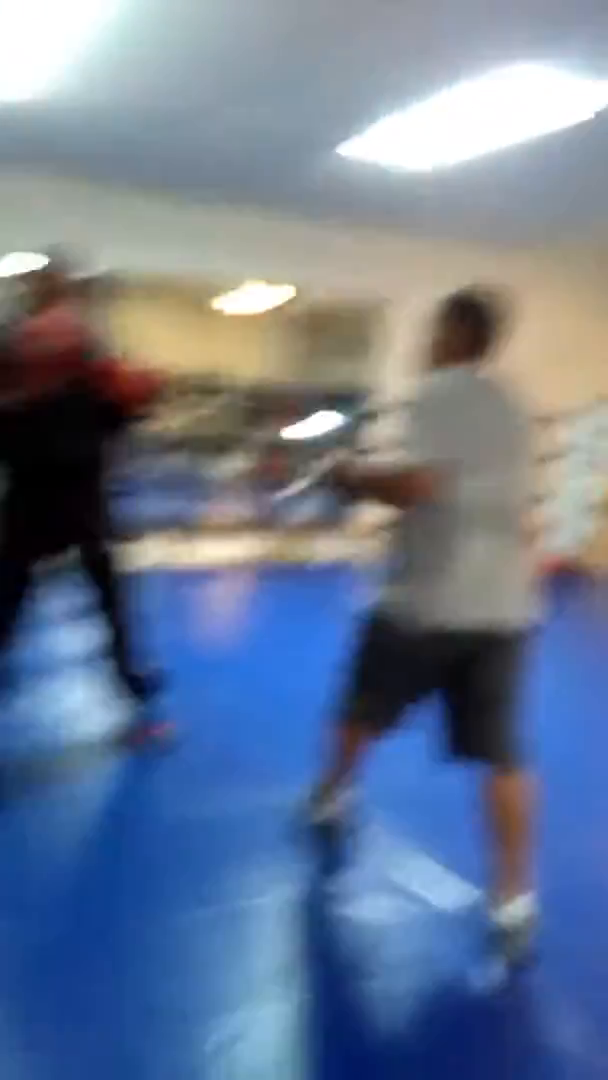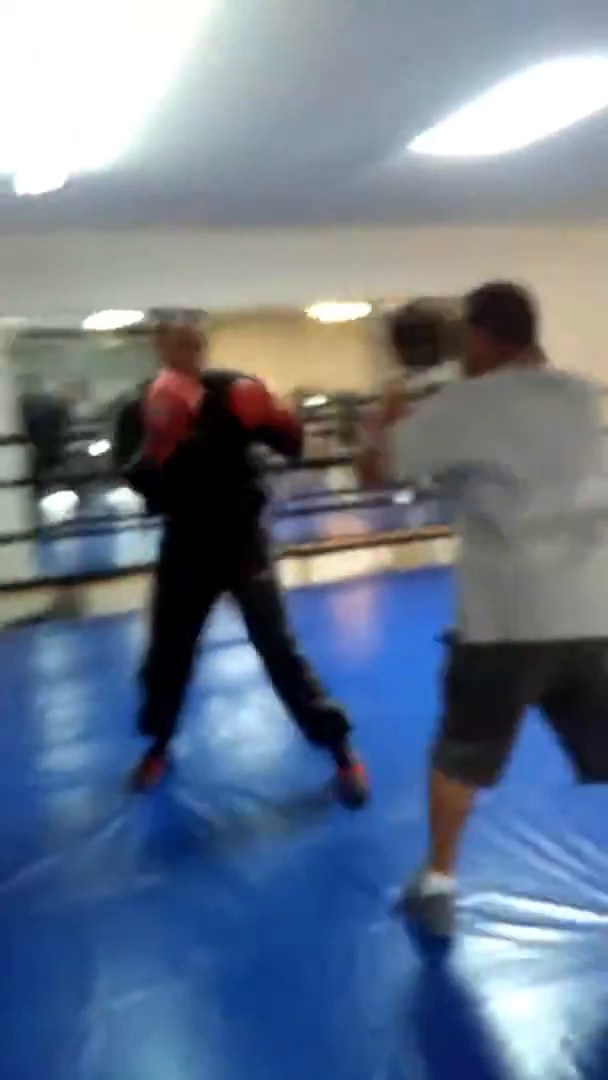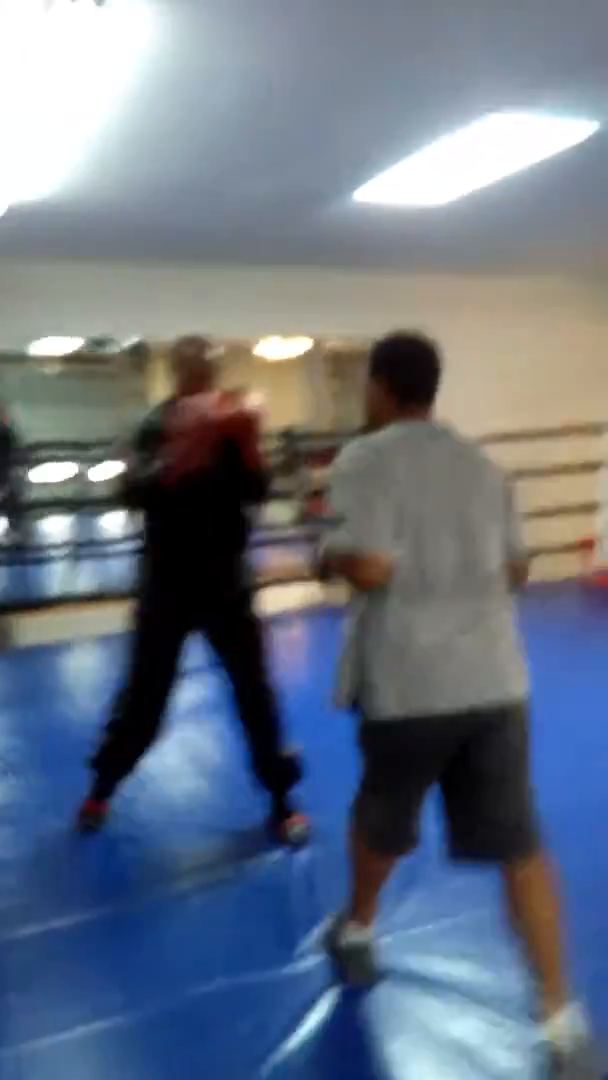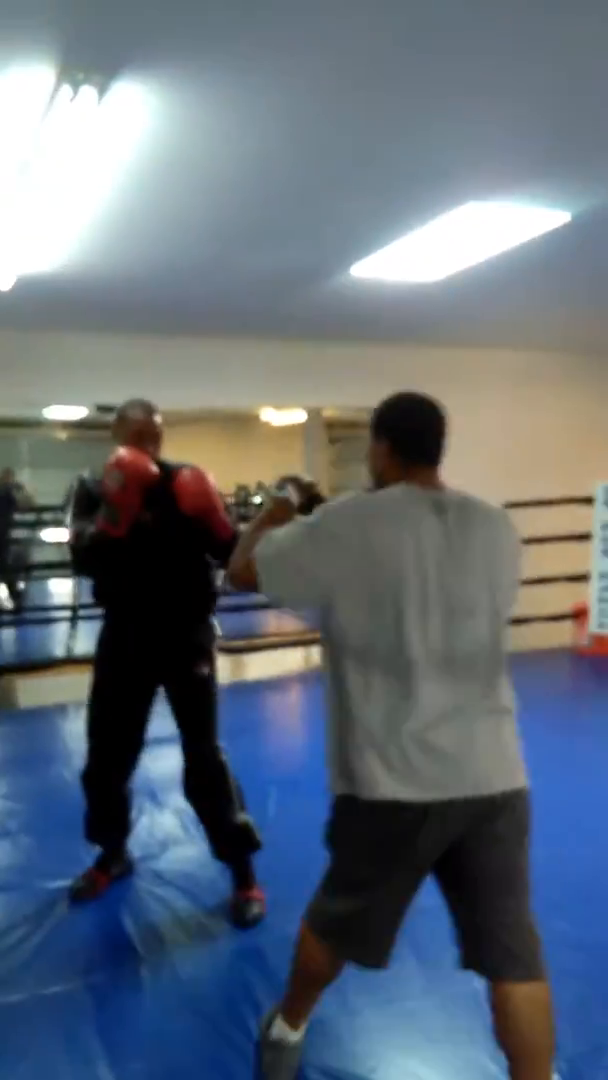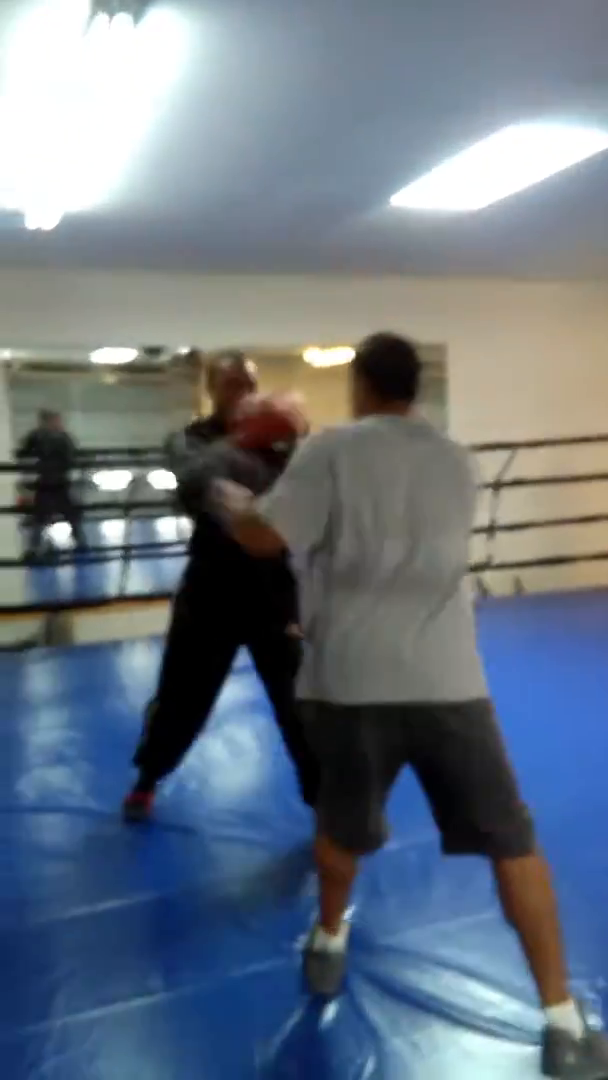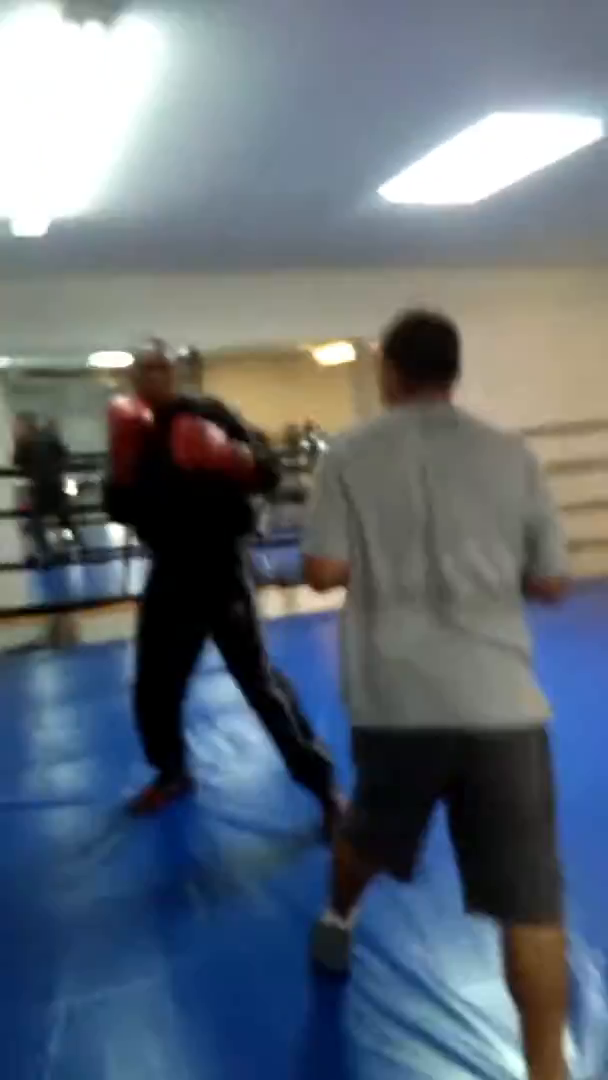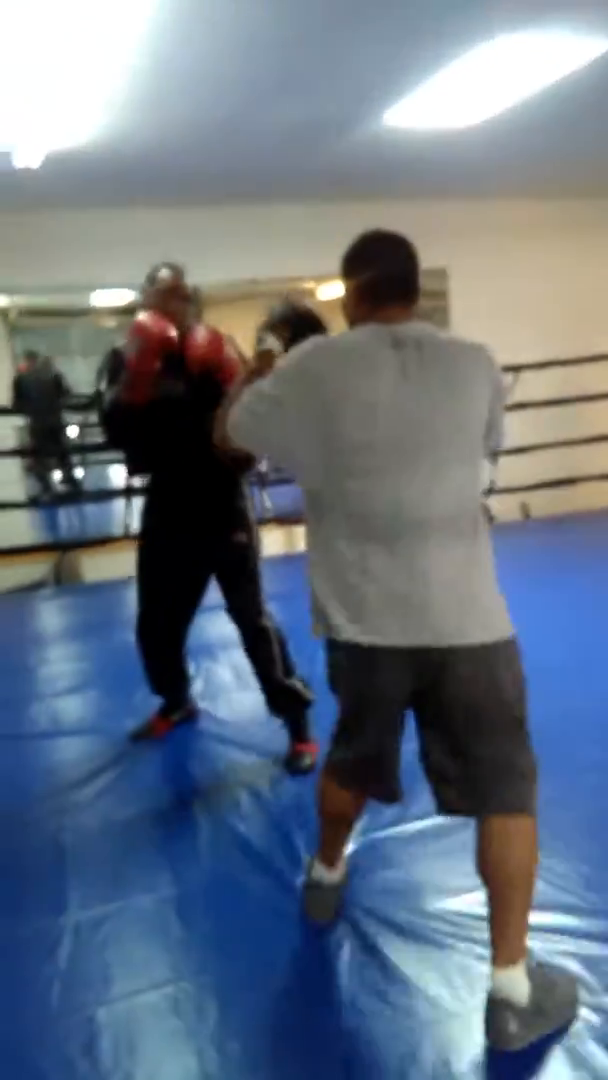
dt=0.5s
person 1, frame 1
left shoulder: (442, 392)
right shoulder: (513, 408)
left elbow: (419, 485)
left wrist: (358, 481)
left hip: (429, 596)
right hip: (504, 602)
left knee: (365, 704)
right knee: (502, 750)
left ankle: (330, 804)
right ankle: (515, 904)
person 1, frame 2
left shoulder: (466, 405)
left elbow: (374, 466)
left wrist: (393, 407)
left hip: (507, 619)
left knee: (461, 753)
left ankle: (436, 885)
person 1, frame 3
left shoulder: (365, 460)
right shoulder: (483, 463)
left elbow: (369, 570)
right elbow: (514, 571)
left wrist: (329, 560)
left hip: (408, 683)
right hip: (494, 679)
left knee: (380, 816)
right knee: (518, 844)
left ankle: (355, 938)
person 1, frame 4
left shoulder: (345, 525)
right shoulder: (497, 528)
left elbow: (242, 574)
left wrist: (268, 522)
left hip: (388, 774)
right hip: (490, 772)
left knee: (336, 919)
right knee: (513, 956)
person 1, frame 5
left shoulder: (329, 451)
right shoulder: (456, 461)
left elbow: (265, 539)
left wrist: (229, 507)
left hip: (356, 678)
right hip: (450, 677)
left knee: (347, 817)
right knee: (510, 839)
left ankle: (327, 946)
person 1, frame 6
left shoulder: (350, 453)
right shoulder: (510, 455)
left elbow: (324, 573)
right elbow: (550, 583)
left hip: (395, 699)
right hip: (496, 704)
left knee: (374, 825)
right knee: (528, 899)
left ankle: (335, 925)
person 1, frame 7
left shoulder: (312, 367)
right shoulder: (474, 365)
left elbow: (230, 437)
left wrist: (257, 373)
left hip: (365, 619)
right hip: (466, 617)
left knee: (356, 761)
right knee: (504, 792)
left ankle: (325, 874)
right ankle: (513, 990)
person 2, frame 1
left shoulder: (87, 348)
left elbow: (112, 420)
left wrist: (129, 399)
left hip: (82, 489)
left knee: (111, 599)
left ankle: (140, 700)
person 2, frame 2
left shoulder: (231, 390)
right shoulder: (146, 406)
left elbow: (291, 441)
right elbow: (140, 481)
left wrist: (272, 416)
right wrist: (160, 439)
left hip: (240, 536)
right hip: (185, 542)
left knee: (276, 645)
right knee: (167, 653)
left ankle: (341, 752)
right ankle: (158, 746)
person 2, frame 3
left shoulder: (226, 420)
right shoulder: (156, 426)
left elbow: (255, 491)
right elbow: (143, 493)
left wrist: (248, 443)
right wrist: (185, 448)
left hip: (224, 571)
right hip: (170, 574)
left knee: (253, 686)
right knee: (147, 690)
left ankle: (281, 800)
right ankle: (103, 783)
person 2, frame 4
left shoulder: (185, 481)
right shoulder: (93, 489)
left elbow: (228, 552)
right elbow: (85, 559)
left wrist: (213, 514)
right wrist: (116, 507)
left hip: (187, 631)
right hip: (126, 635)
left knee: (204, 756)
right knee: (106, 755)
left ankle: (243, 872)
right ankle: (112, 854)
person 2, frame 5
left shoulder: (270, 441)
right shoulder: (198, 436)
right elbow: (197, 475)
left hip: (267, 578)
right hip: (213, 578)
left knee: (291, 700)
right knee: (181, 695)
right ankle: (147, 778)
person 2, frame 6
left shoulder: (206, 413)
right shoulder: (134, 433)
left elbow: (266, 473)
right elbow: (121, 508)
left wrist: (229, 455)
right wrist: (123, 462)
left hip: (218, 562)
right hip: (173, 567)
left knee: (257, 678)
right knee: (153, 686)
left ankle: (322, 783)
right ankle: (172, 772)
person 2, frame 7
left shoulder: (214, 347)
right shoulder: (128, 358)
right elbow: (116, 426)
left wrist: (235, 378)
right wrist: (137, 372)
left hip: (220, 497)
right hip: (166, 502)
left knee: (251, 615)
right knee: (156, 617)
left ankle: (297, 721)
right ankle: (176, 700)
